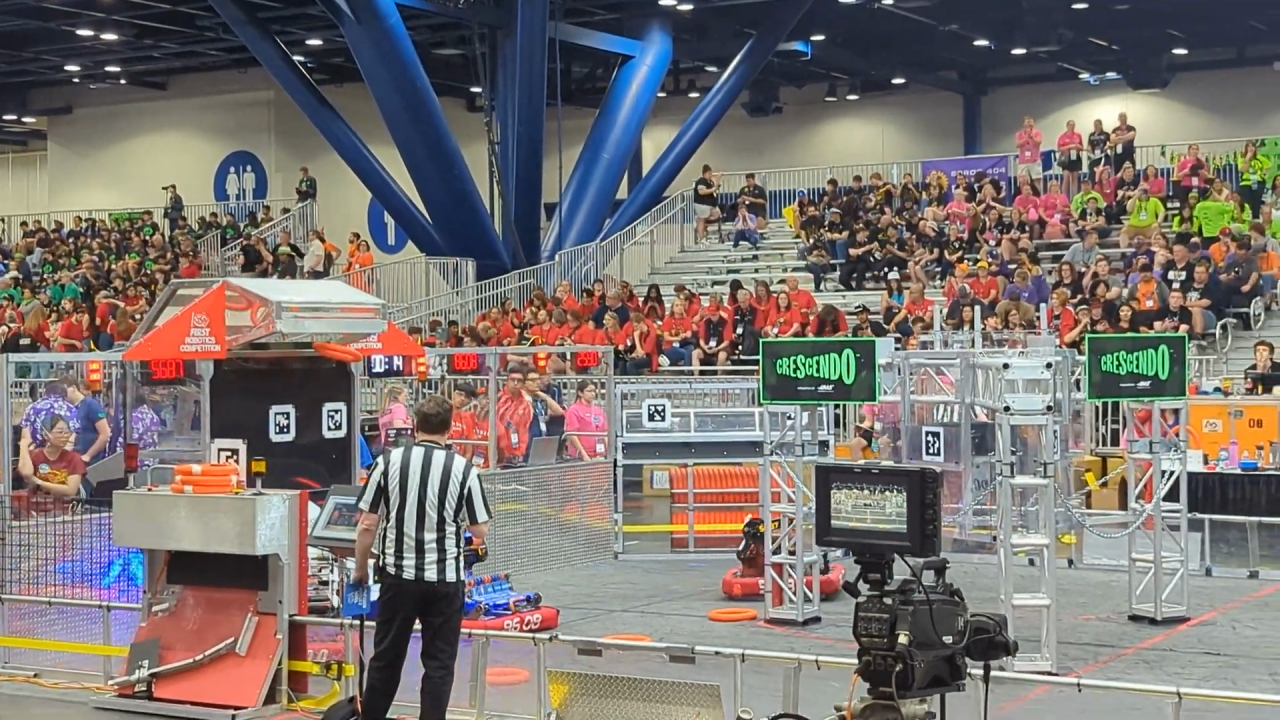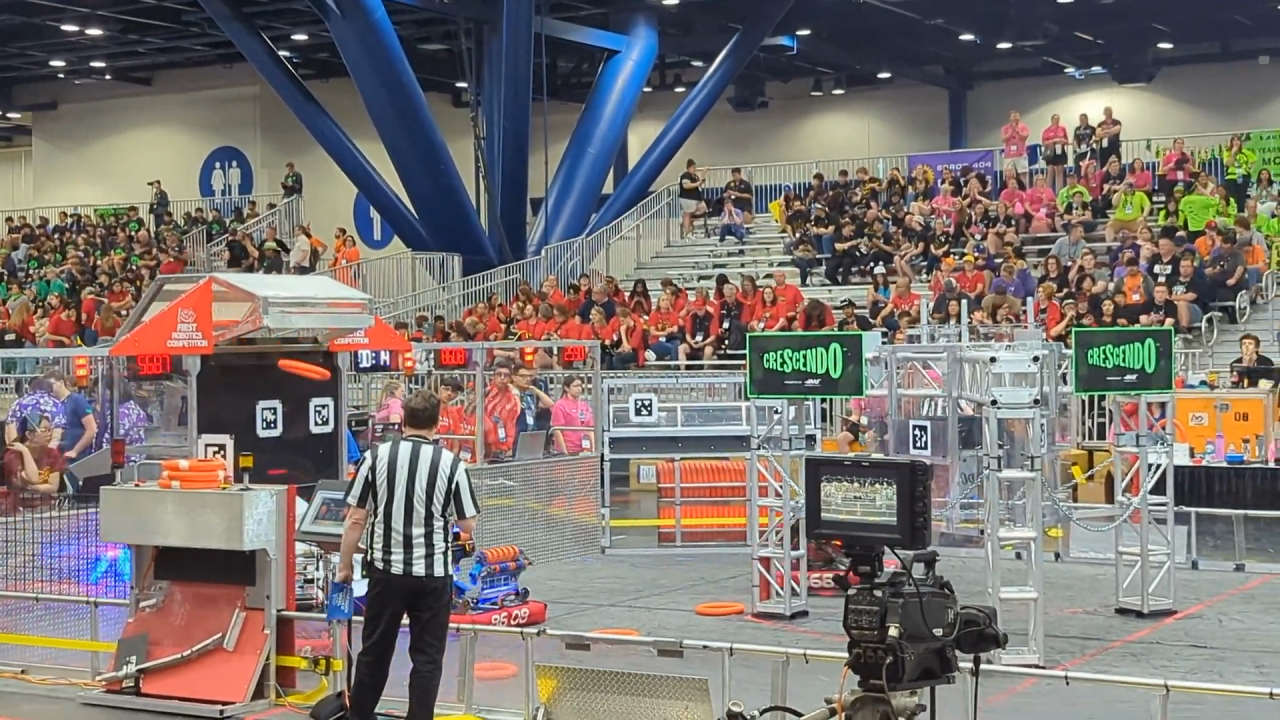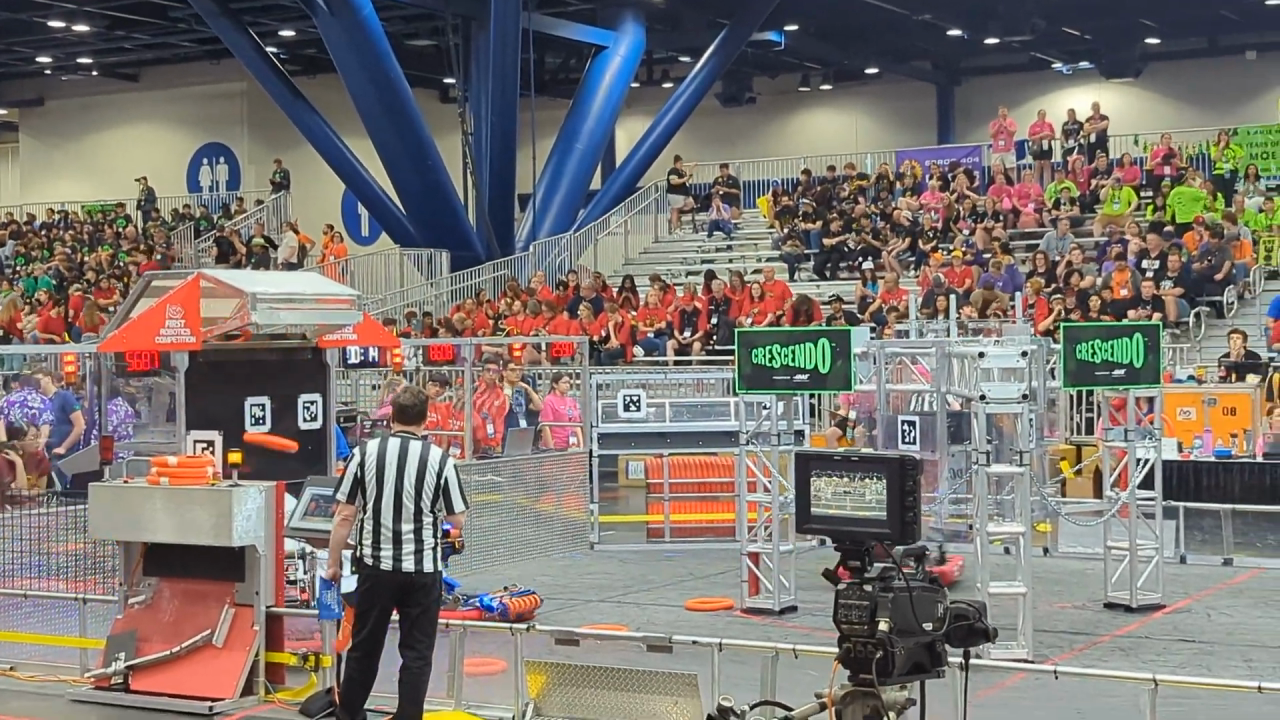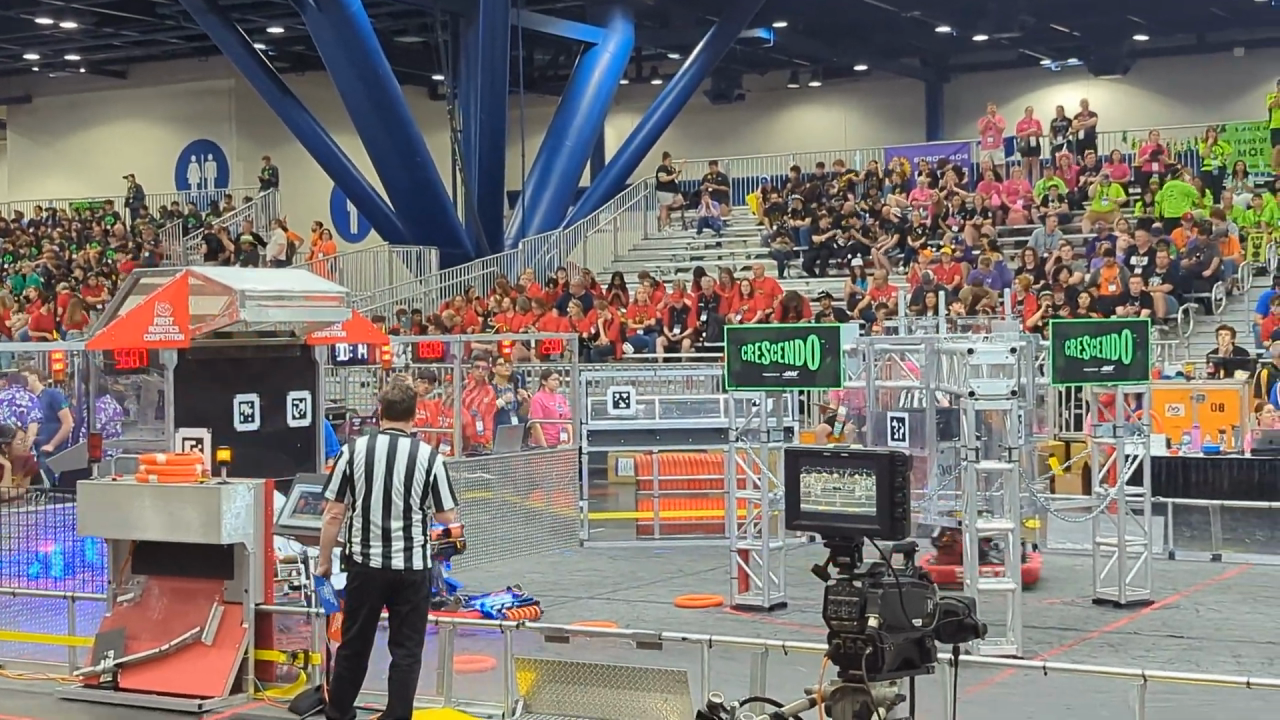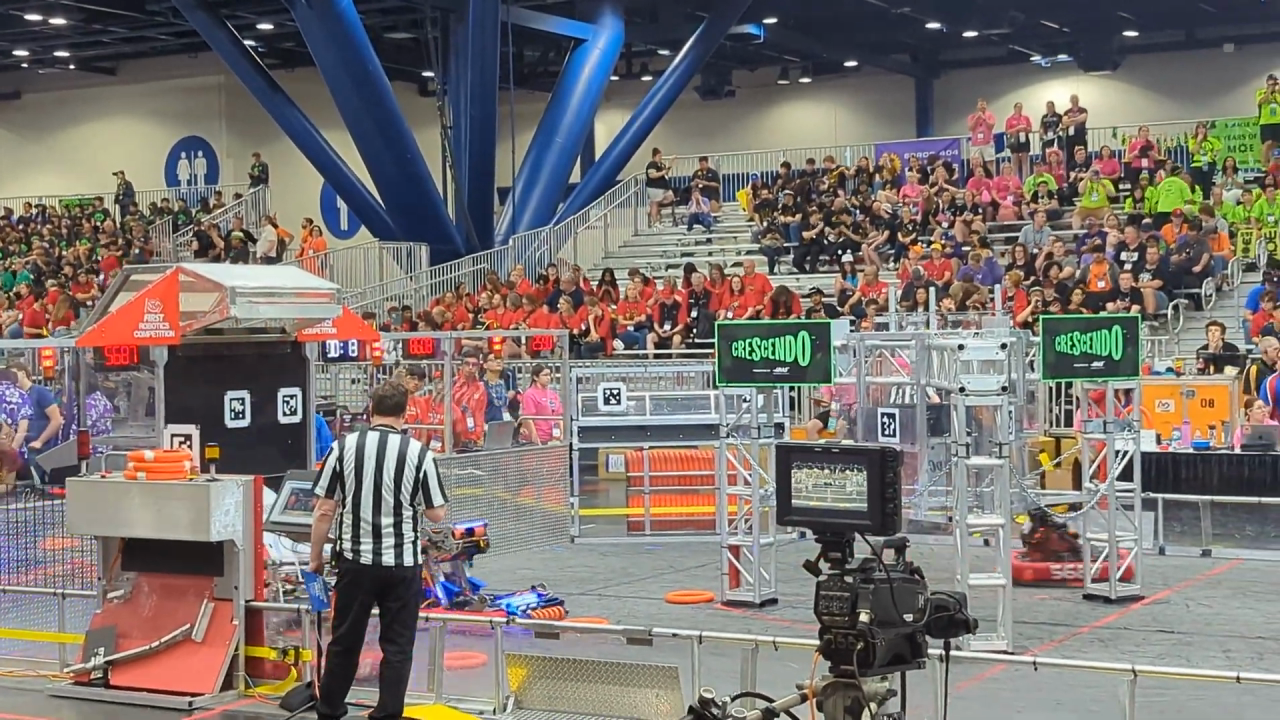
dt=0.2s
person 1, frame 1
left shoulder: (388, 462)
right shoulder: (463, 469)
left elbow: (367, 525)
right elbow: (480, 531)
left wrist: (360, 568)
left hip: (398, 575)
right hip: (444, 579)
left knee: (386, 656)
right knee: (439, 662)
person 1, frame 2
left shoulder: (376, 457)
right shoulder: (451, 463)
left elbow: (355, 520)
right elbow: (468, 526)
left wrist: (345, 566)
left hip: (386, 570)
right hip: (432, 573)
left knee: (374, 651)
right knee: (427, 657)
person 1, frame 3
left shoulder: (365, 453)
right shoulder: (440, 459)
left elbow: (345, 516)
right elbow: (458, 521)
left wrist: (333, 563)
left hip: (375, 567)
right hip: (422, 569)
left knee: (364, 647)
right knee: (417, 653)
person 1, frame 4
left shoulder: (353, 450)
right shoulder: (429, 456)
left elbow: (334, 514)
right elbow: (446, 517)
left wrist: (324, 560)
left hip: (365, 564)
right hip: (411, 567)
left knee: (353, 645)
right knee: (406, 650)
person 1, frame 5
left shoulder: (343, 447)
right shoulder: (419, 453)
left elbow: (324, 510)
right elbow: (437, 515)
left wrist: (316, 556)
left hip: (355, 560)
right hip: (402, 564)
left knee: (343, 642)
right knee: (397, 646)
